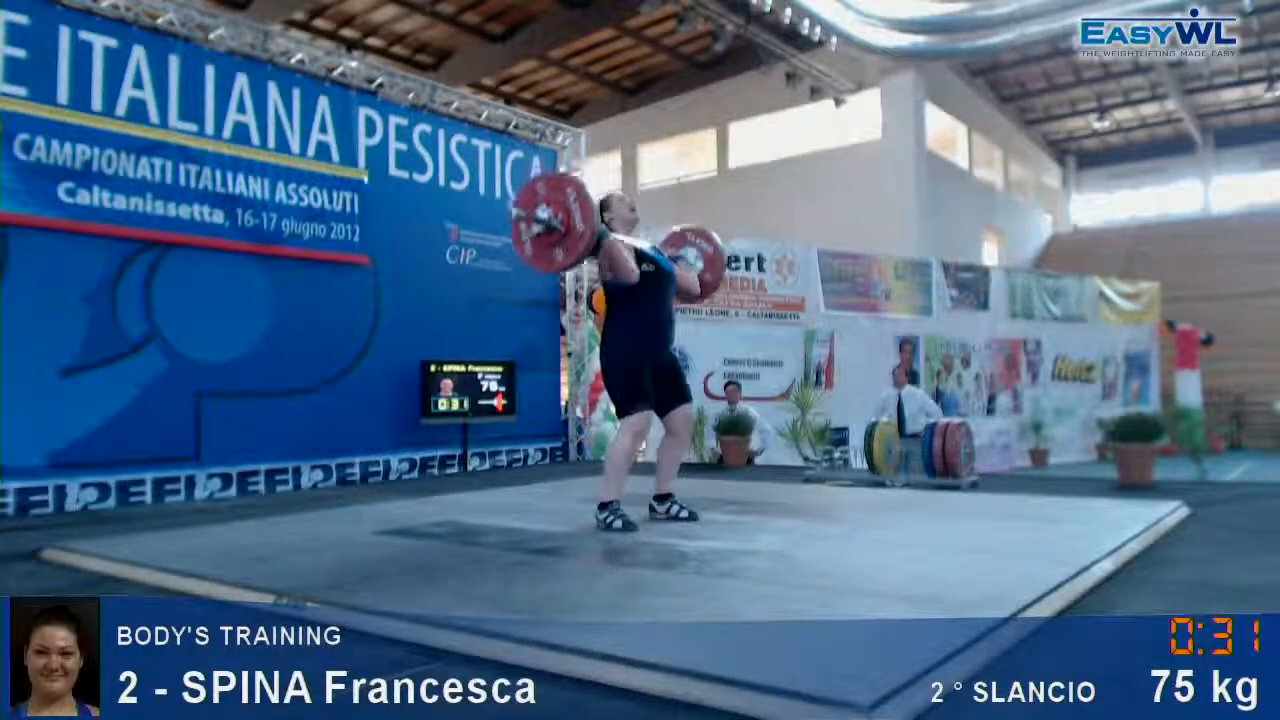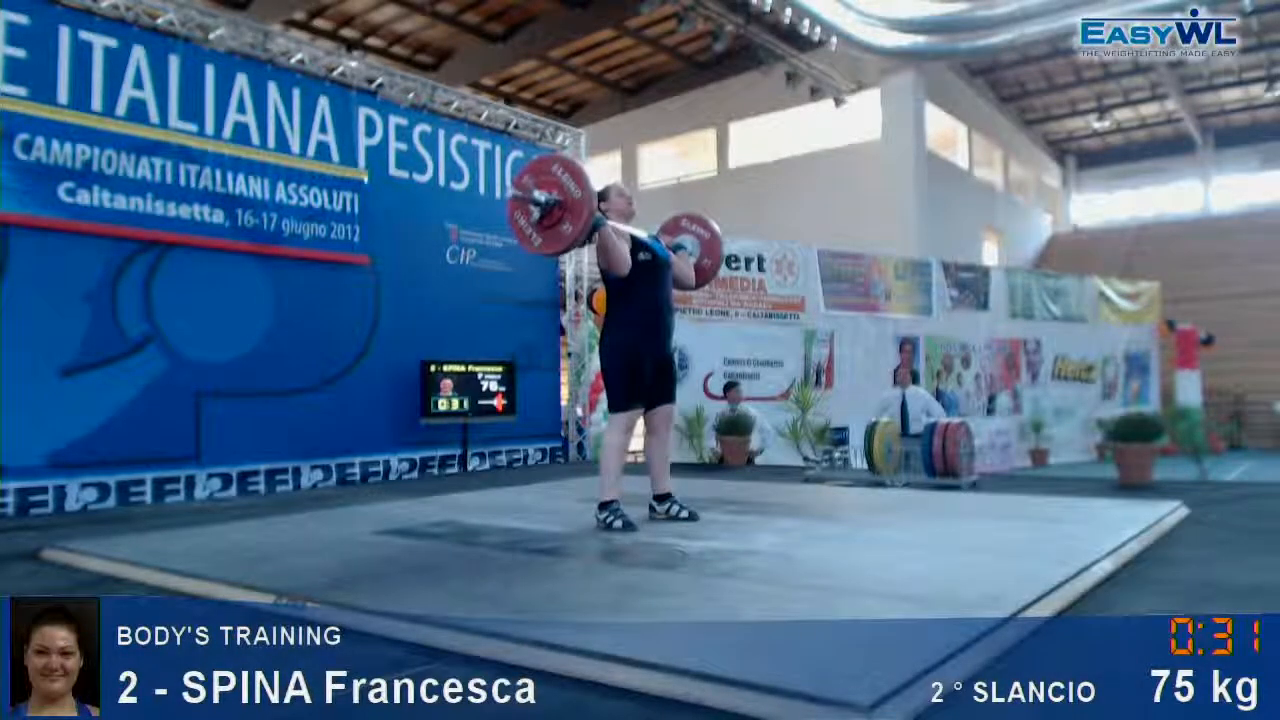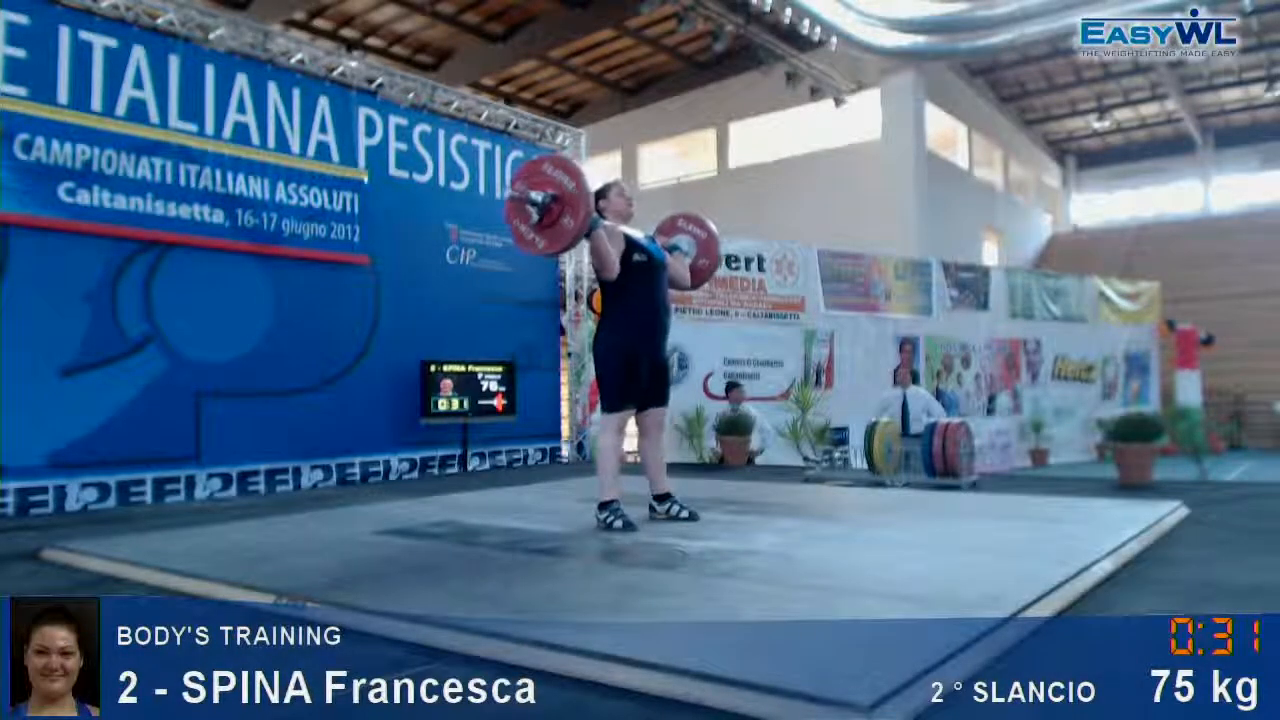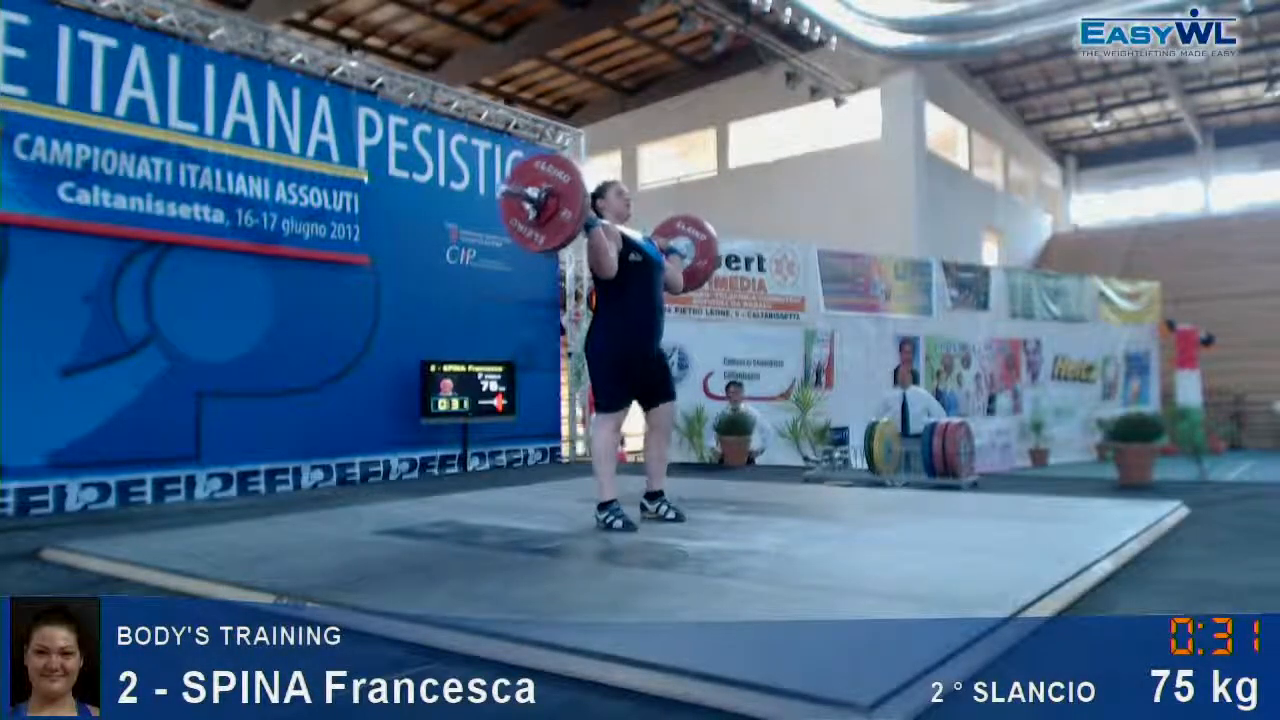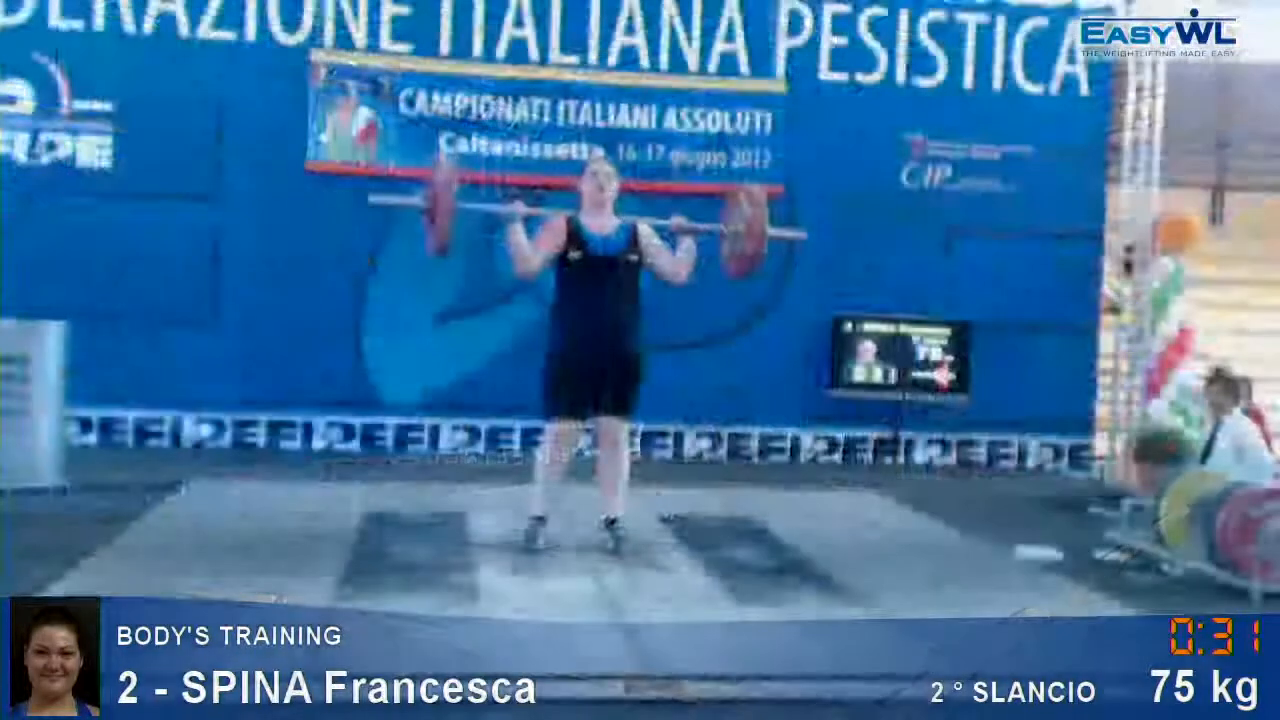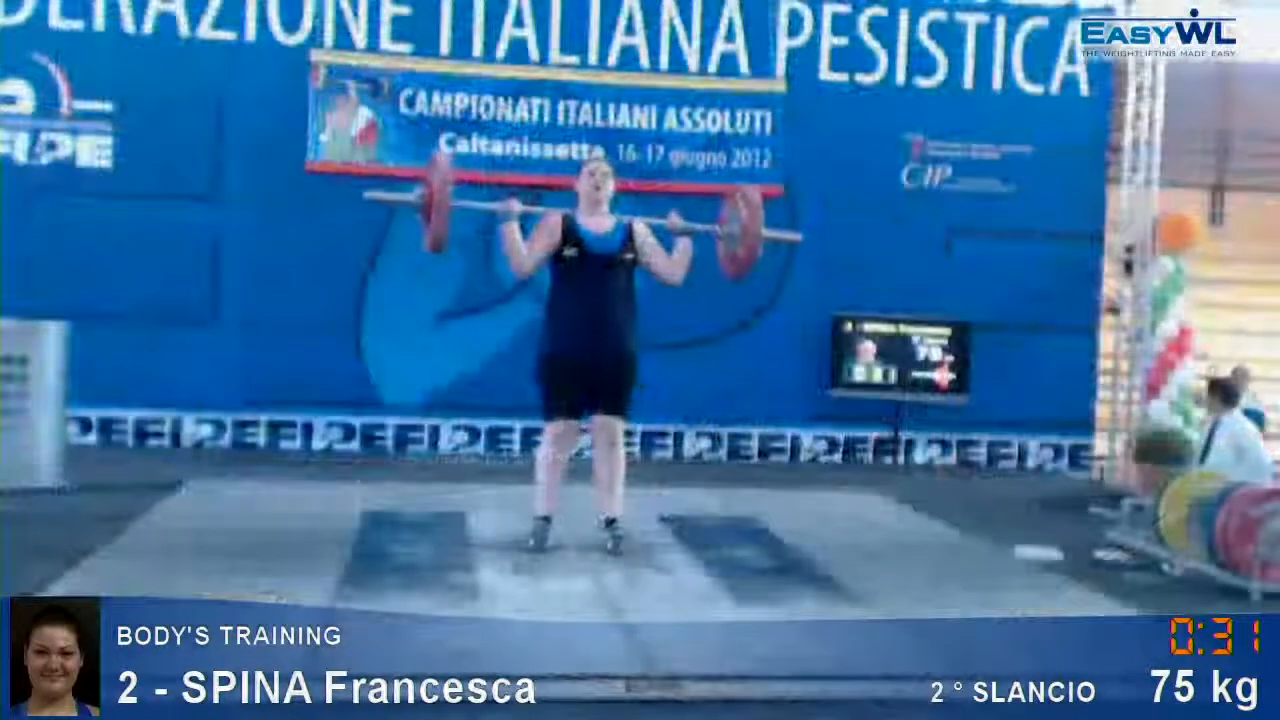
dt=0.5s
person 1, frame 1
left shoulder: (653, 253)
right shoulder: (615, 247)
left elbow: (692, 288)
right elbow: (628, 273)
left wrist: (676, 259)
right wrist: (604, 236)
left hip: (658, 354)
right hip: (625, 353)
left knee: (682, 422)
right knee: (636, 424)
left ankle: (662, 499)
right ankle: (607, 506)
person 1, frame 2
left shoulder: (650, 241)
right shoulder: (611, 236)
left elbow: (688, 278)
right elbow: (621, 267)
left wrist: (676, 247)
right wrist: (599, 226)
left hip: (658, 345)
right hip: (625, 343)
left knee: (661, 421)
right knee: (623, 420)
left ankle: (662, 499)
right ankle: (607, 505)
person 1, frame 3
left shoulder: (648, 241)
right shoulder: (608, 234)
left elbow: (683, 280)
right elbow: (610, 271)
left wrist: (674, 248)
right wrist: (594, 227)
left hip: (652, 346)
right hip: (619, 344)
left knee: (654, 422)
right knee: (614, 420)
left ankle: (662, 499)
right ankle: (608, 506)
person 1, frame 4
left shoulder: (647, 242)
right shoulder: (606, 233)
left elbow: (675, 284)
right elbow: (607, 269)
left wrist: (672, 251)
right wrist: (591, 225)
left hip: (648, 346)
right hip: (613, 344)
left knee: (663, 416)
right knee: (610, 419)
left ankle: (654, 497)
right ankle: (606, 505)
person 1, frame 5
left shoulder: (638, 233)
right shoulder: (562, 226)
left elbow: (679, 273)
right elbow: (526, 266)
left wrist: (686, 236)
right wrist: (514, 223)
left hip: (622, 353)
right hip: (571, 352)
left knee: (614, 435)
right knee: (560, 433)
left ankle: (613, 520)
right ankle: (537, 517)
person 1, frame 6
left shoulder: (634, 231)
right shoulder: (557, 224)
left elbow: (673, 273)
right elbow: (522, 265)
left wrist: (682, 235)
right wrist: (510, 221)
left hip: (616, 352)
right hip: (564, 350)
left knee: (610, 433)
right knee: (559, 432)
left ankle: (612, 520)
right ankle: (542, 518)
